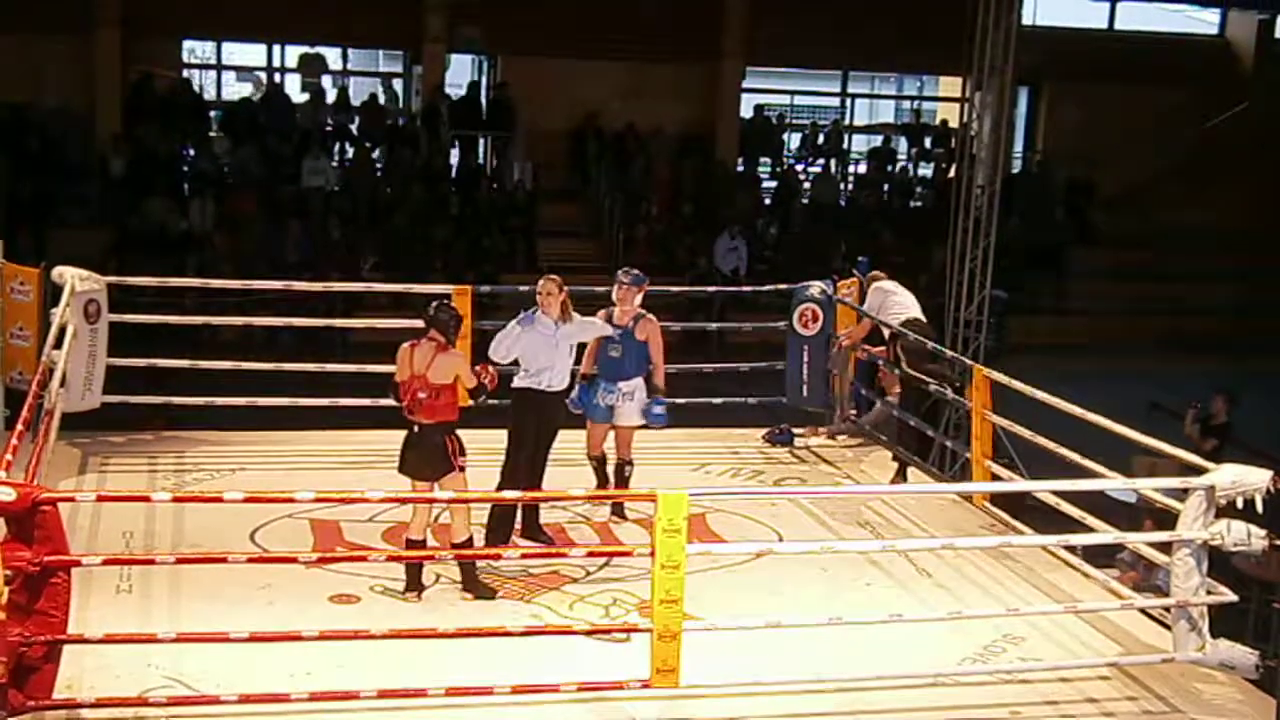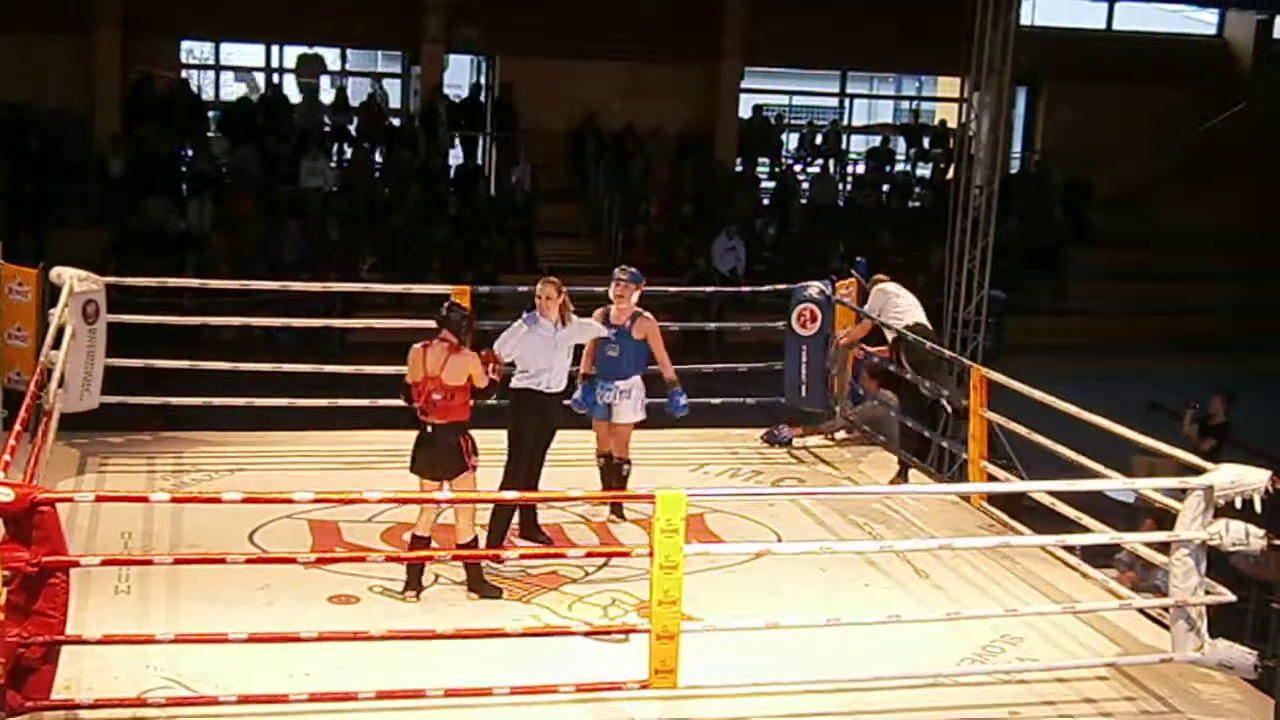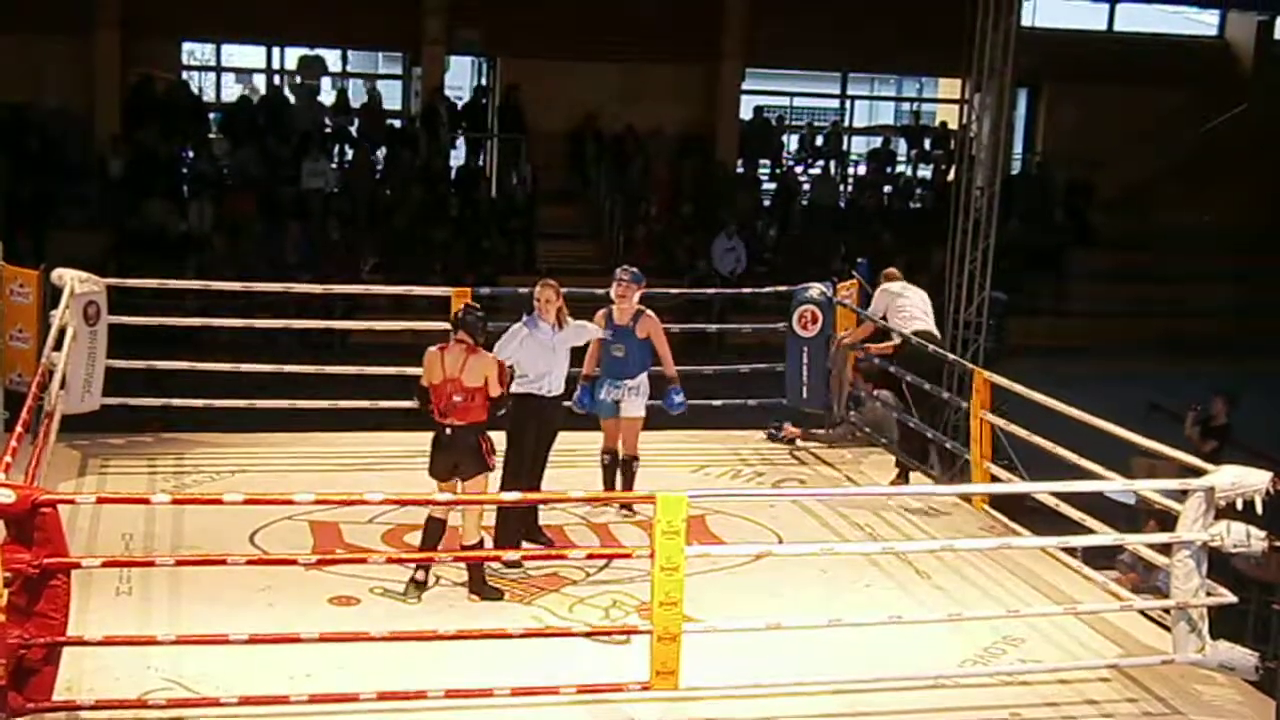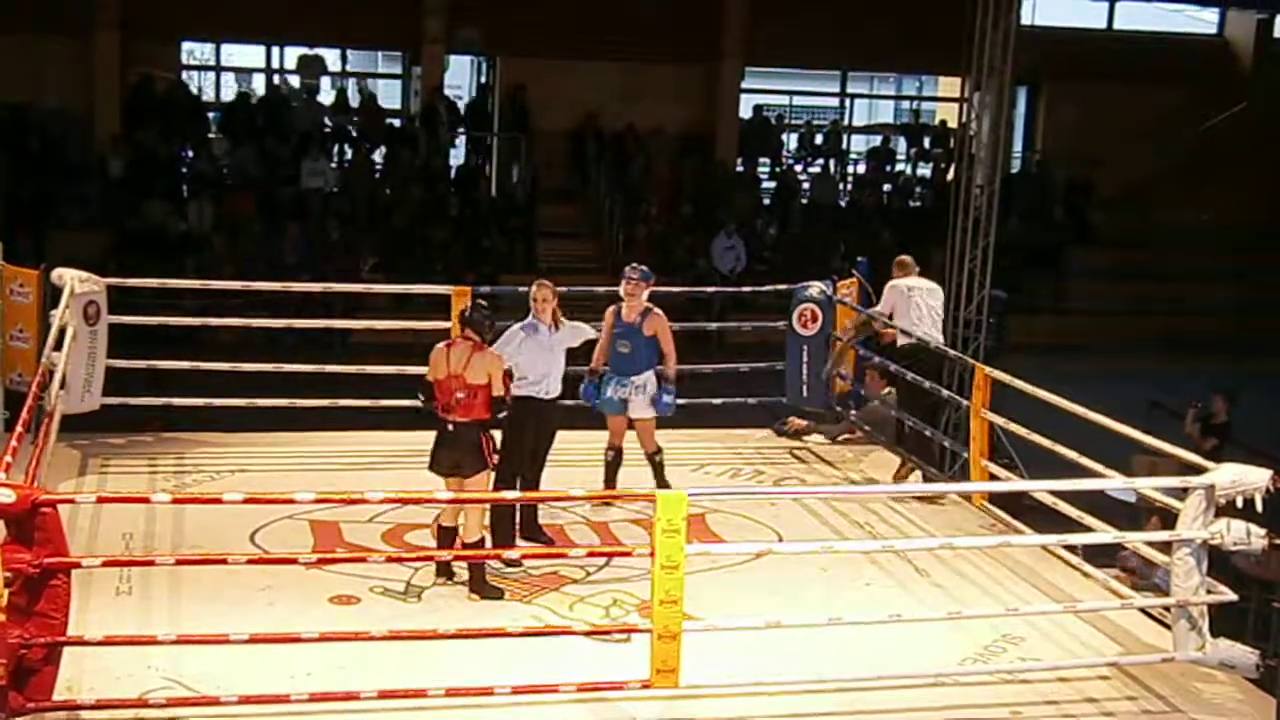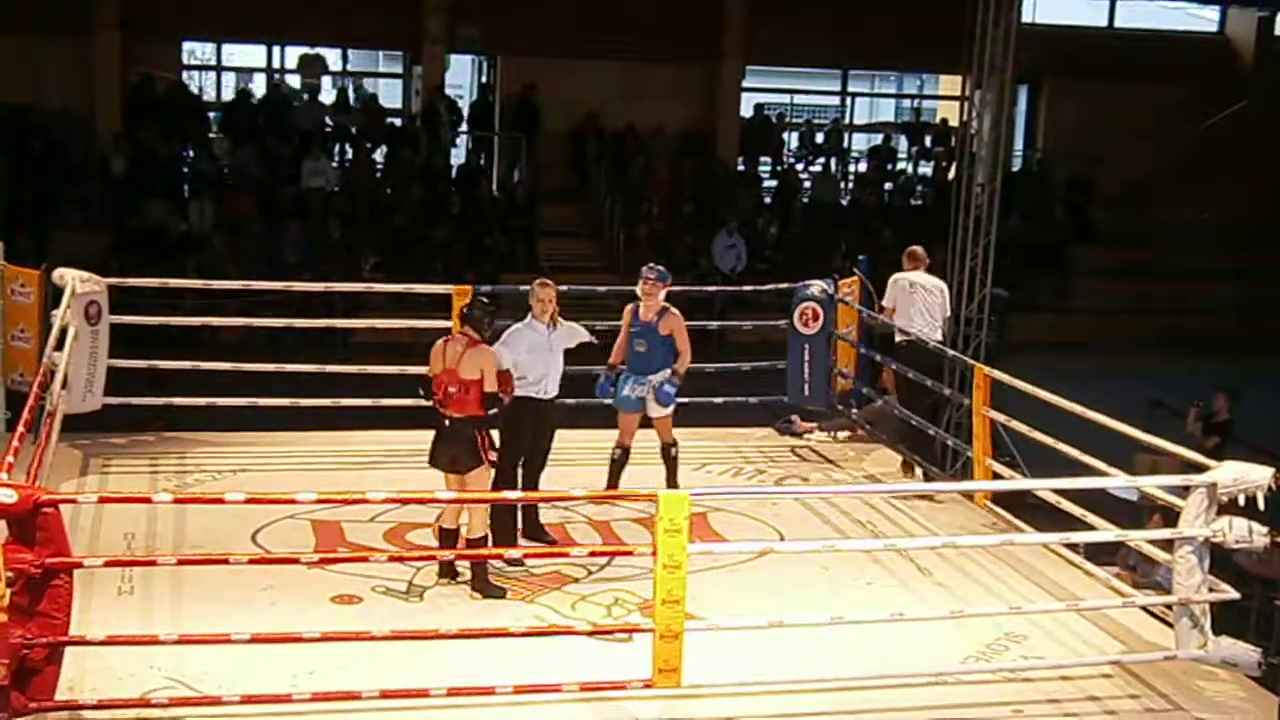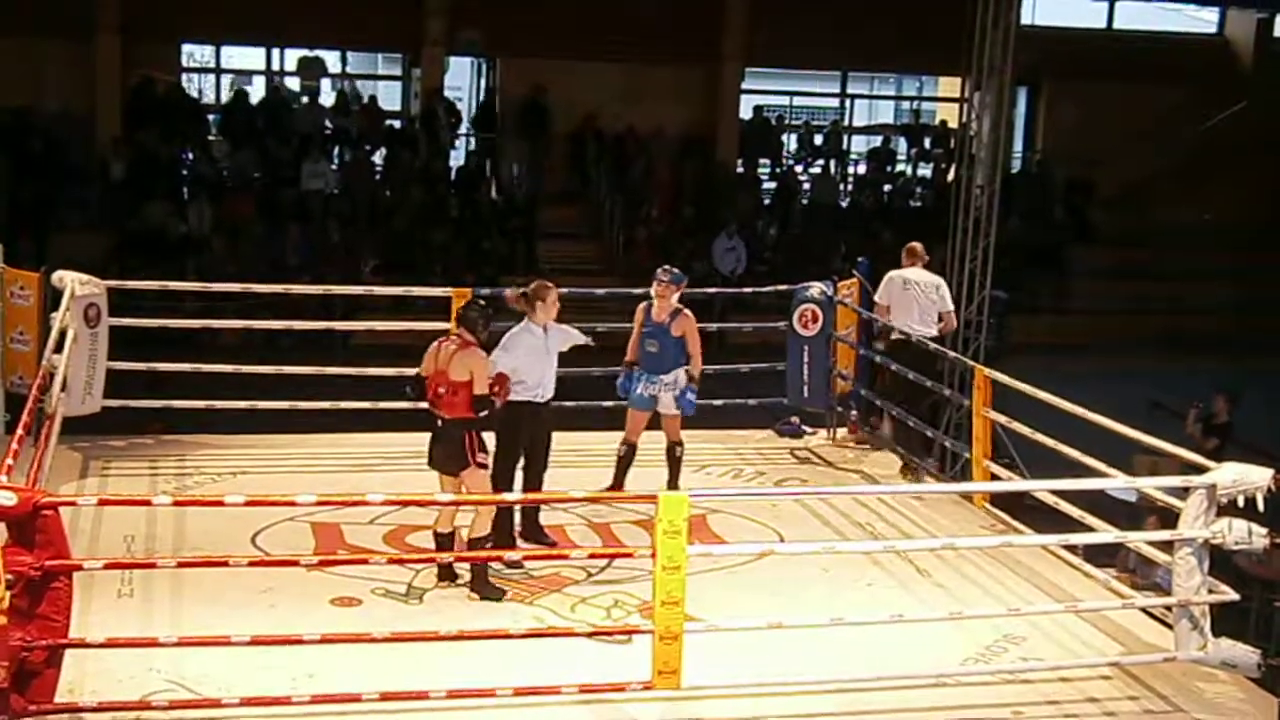
dt=0.2s
person 1, frame 1
left shoulder: (405, 351)
right shoulder: (454, 358)
left elbow: (398, 393)
right elbow: (477, 392)
right wrist: (487, 378)
left hip: (415, 439)
right hip: (441, 441)
left knee: (420, 513)
right knee: (460, 514)
left ankle: (412, 585)
right ankle: (470, 582)
person 1, frame 2
left shoulder: (417, 352)
right shoulder: (466, 358)
left elbow: (410, 394)
right elbow: (485, 391)
right wrist: (493, 371)
left hip: (426, 439)
right hip: (454, 441)
left knee: (427, 511)
right knee: (465, 515)
left ankle: (412, 584)
right ankle: (475, 583)
person 1, frame 3
left shoulder: (432, 355)
right shoulder: (485, 361)
left elbow: (423, 399)
right elbow: (496, 405)
right wrist: (498, 382)
left hip: (443, 440)
right hip: (472, 442)
left knee: (442, 504)
right knee: (472, 516)
left ankle: (420, 571)
right ankle: (477, 585)
person 1, frame 4
left shoulder: (439, 351)
right shoulder: (490, 359)
left elbow: (427, 395)
right elbow: (497, 408)
right wrist: (502, 391)
left hip: (446, 436)
right hip: (474, 440)
left knee: (453, 503)
right knee: (473, 513)
left ankle: (443, 568)
right ankle: (477, 584)
person 1, frame 5
left shoulder: (440, 347)
right shoulder: (485, 354)
left elbow: (429, 390)
right elbow: (491, 406)
right wrist: (503, 393)
left hip: (445, 432)
right hip: (471, 436)
left knee: (453, 502)
right knee: (478, 509)
left ankle: (446, 568)
right ankle: (479, 582)
person 1, frame 6
left shoulder: (436, 348)
right shoulder: (476, 357)
left elbow: (419, 389)
right elbow: (482, 408)
right wrist: (499, 394)
left hip: (441, 433)
right hip: (464, 437)
left knee: (449, 505)
right knee: (485, 508)
left ankle: (444, 571)
right ankle: (479, 582)
person 2, frame 1
left shoulder: (573, 324)
right shoulder: (528, 325)
left elbow: (595, 326)
right elbow: (498, 354)
left wrist: (614, 331)
right wrist: (518, 326)
left hip: (555, 399)
right hip: (528, 397)
left knee: (537, 464)
right knee: (515, 467)
left ankle: (531, 525)
right ankle: (496, 536)
person 2, frame 2
left shoulder: (570, 326)
right shoulder: (528, 328)
left elbow: (590, 328)
right elbow: (501, 352)
left wrist: (607, 333)
right wrist: (523, 325)
left hip: (552, 400)
right hip: (526, 398)
left knee: (534, 465)
right knee: (516, 468)
left ankle: (529, 525)
right ankle: (496, 538)
person 2, frame 3
left shoulder: (567, 329)
right shoulder: (525, 331)
left elbow: (586, 329)
right elbow: (500, 356)
left wrist: (601, 333)
right wrist: (523, 328)
left hip: (552, 403)
right hip: (525, 403)
left knee: (536, 468)
right knee: (515, 473)
left ankle: (529, 527)
right ankle: (505, 543)
person 2, frame 4
left shoulder: (562, 329)
right shoulder: (520, 332)
left elbow: (579, 331)
right elbow: (496, 358)
left wrist: (594, 333)
right wrist: (513, 343)
left hip: (549, 405)
right hip: (523, 405)
left knee: (534, 469)
right knee: (509, 472)
left ankle: (529, 525)
right ankle: (503, 542)
person 2, frame 5
left shoulder: (560, 330)
right shoulder: (518, 333)
left elbow: (574, 332)
right elbow: (493, 360)
left wrist: (588, 337)
left hip: (547, 406)
right hip: (521, 406)
left knee: (534, 469)
right knee: (507, 473)
left ankle: (531, 525)
right ankle: (504, 542)
person 2, frame 6
left shoulder: (553, 332)
right shoulder: (517, 338)
left elbow: (567, 334)
right elbow: (495, 366)
left wrist: (582, 339)
left hip: (541, 409)
right hip: (516, 411)
left knee: (536, 471)
right knee: (504, 477)
left ankle: (531, 527)
right ankle: (502, 544)
person 3, frame 1
left shoulder: (647, 323)
right shoulder: (604, 316)
left elbow: (658, 363)
right elbow: (592, 351)
left wrist: (658, 397)
right wrist: (582, 383)
left hip: (629, 389)
right hip: (602, 386)
left knee: (623, 449)
right knee: (593, 446)
left ankle: (618, 504)
right ankle: (603, 484)
person 3, frame 2
left shoulder: (644, 321)
right shoulder: (600, 315)
left elbow: (661, 356)
right elbow: (590, 351)
left wrist: (674, 387)
right wrist: (583, 383)
left hip: (627, 387)
right hip: (601, 385)
left knee: (621, 448)
right knee: (603, 445)
left ankle: (617, 504)
right ankle: (607, 489)
person 3, frame 3
left shoulder: (647, 320)
right shoulder: (603, 316)
left elbow: (664, 354)
right elbow: (594, 351)
left wrist: (673, 385)
right wrist: (584, 384)
left hip: (634, 385)
right hip: (607, 384)
left knee: (629, 445)
right knee: (609, 443)
left ankle: (627, 498)
right ankle: (608, 493)
person 3, frame 4
left shoulder: (654, 317)
right shoulder: (612, 313)
left elbow: (669, 354)
right elbow: (603, 346)
left wrist: (668, 386)
right wrist: (592, 377)
left hip: (641, 382)
right hip: (615, 380)
left knee: (647, 441)
right knee: (614, 439)
left ankle: (662, 483)
right ankle: (609, 489)
person 3, frame 5
left shoulder: (671, 317)
right shoulder: (630, 311)
left elbow: (685, 352)
right elbow: (622, 343)
left wrist: (674, 380)
right wrist: (609, 372)
left hip: (658, 381)
right hip: (632, 379)
left knee: (665, 437)
right knee: (624, 437)
left ankle: (672, 482)
right ankle: (611, 487)
person 3, frame 6
left shoulder: (684, 318)
right shoulder: (643, 310)
left elbow: (695, 355)
left wrist: (692, 386)
right wrist: (627, 370)
left hip: (671, 380)
right hip: (644, 378)
left knee: (672, 435)
right knee: (631, 433)
left ankle: (673, 484)
right ankle: (617, 483)
person 4, frame 1
left shoulder: (878, 287)
right shoulder: (905, 293)
left elbow: (865, 326)
left wrist: (850, 341)
right wrist: (874, 351)
left hip: (908, 333)
right hip: (925, 335)
left knee: (912, 369)
right knee: (911, 407)
right ankle: (902, 469)
person 4, frame 2
left shoulder: (880, 289)
right shoulder: (908, 297)
left elbow: (866, 326)
left wrist: (847, 339)
right wrist: (872, 351)
left hip: (910, 338)
right hip: (927, 338)
right knee: (913, 410)
right ankle: (904, 470)
person 4, frame 3
left shoulder: (886, 289)
right shoulder: (920, 293)
left elbow: (869, 326)
left wrist: (850, 339)
right wrist: (875, 349)
left hip: (913, 350)
right hip: (934, 346)
left knee: (916, 411)
right ankle: (904, 471)
person 4, frame 4
left shoulder: (895, 286)
right shoulder: (935, 288)
left elbow: (878, 318)
left wrist: (862, 319)
left hip: (911, 352)
right hip: (936, 351)
left knee: (913, 413)
right knee: (929, 413)
left ankle: (918, 466)
right ankle: (910, 460)
person 4, frame 5
left shoulder: (898, 280)
right shoulder: (940, 285)
left elbow: (887, 316)
right elbow: (943, 324)
left hip: (908, 349)
right hip: (935, 350)
left knee: (914, 413)
right knee: (929, 411)
right ankle: (915, 457)
person 4, frame 6
left shoulder: (893, 277)
right shoulder: (938, 282)
left elbow: (880, 314)
right elbow: (951, 324)
left wrist: (892, 326)
left hip: (902, 345)
right hip: (929, 347)
left knee: (900, 406)
right knee: (921, 407)
left ankle: (915, 462)
right ankle: (913, 461)
